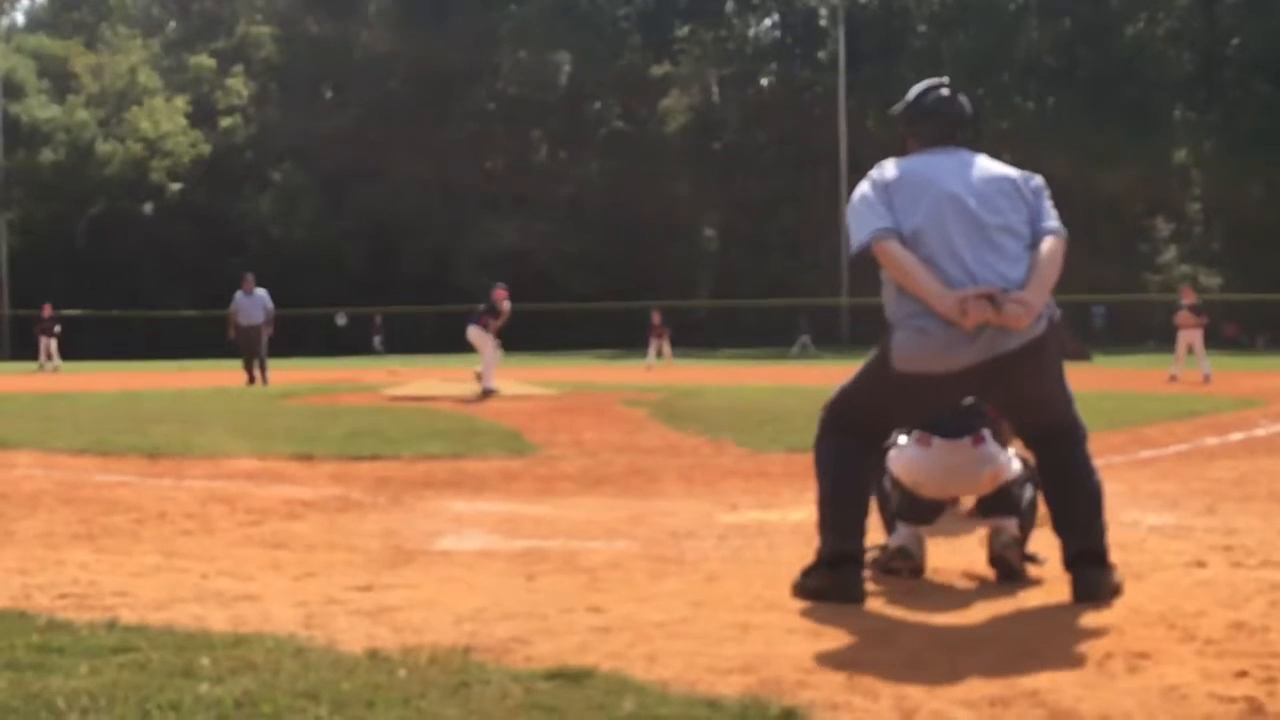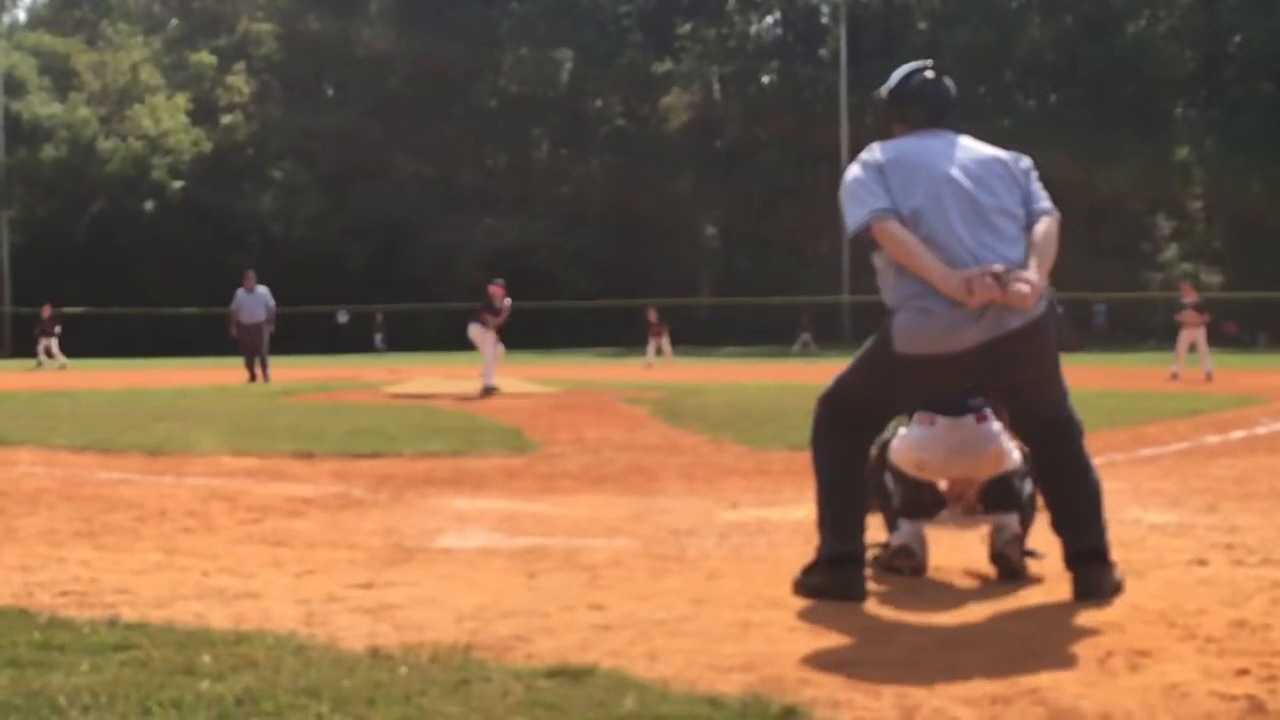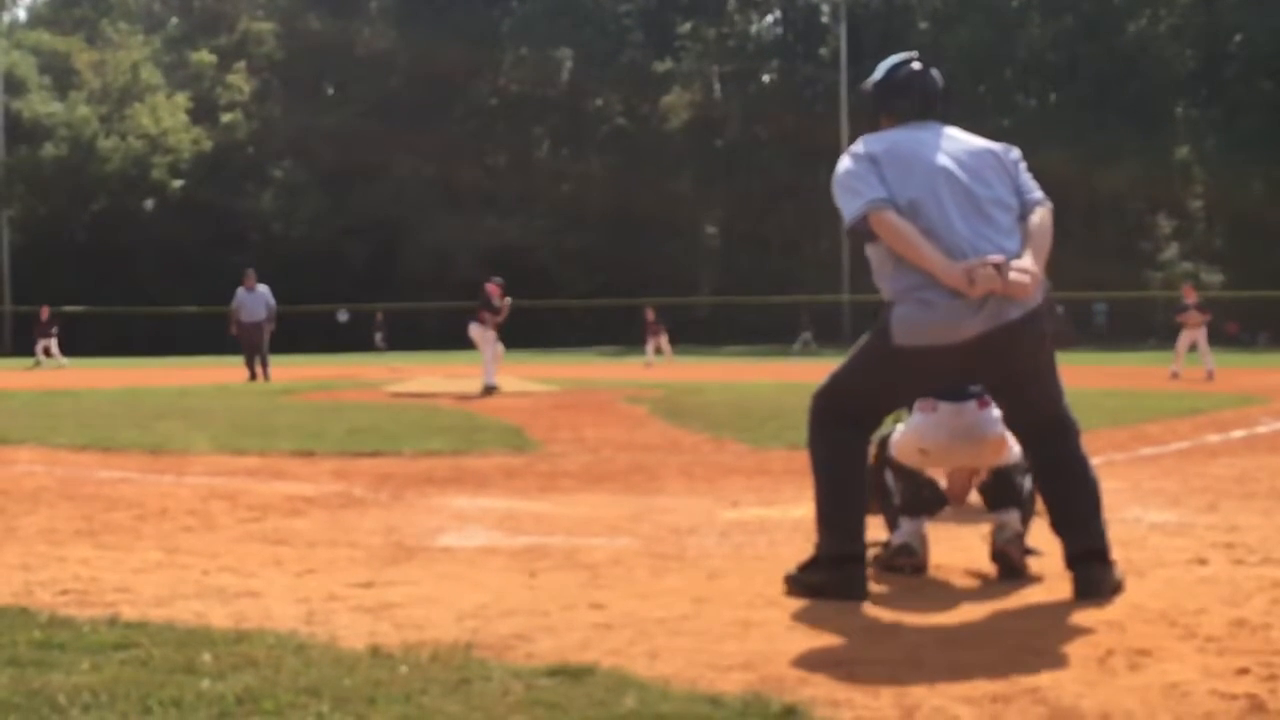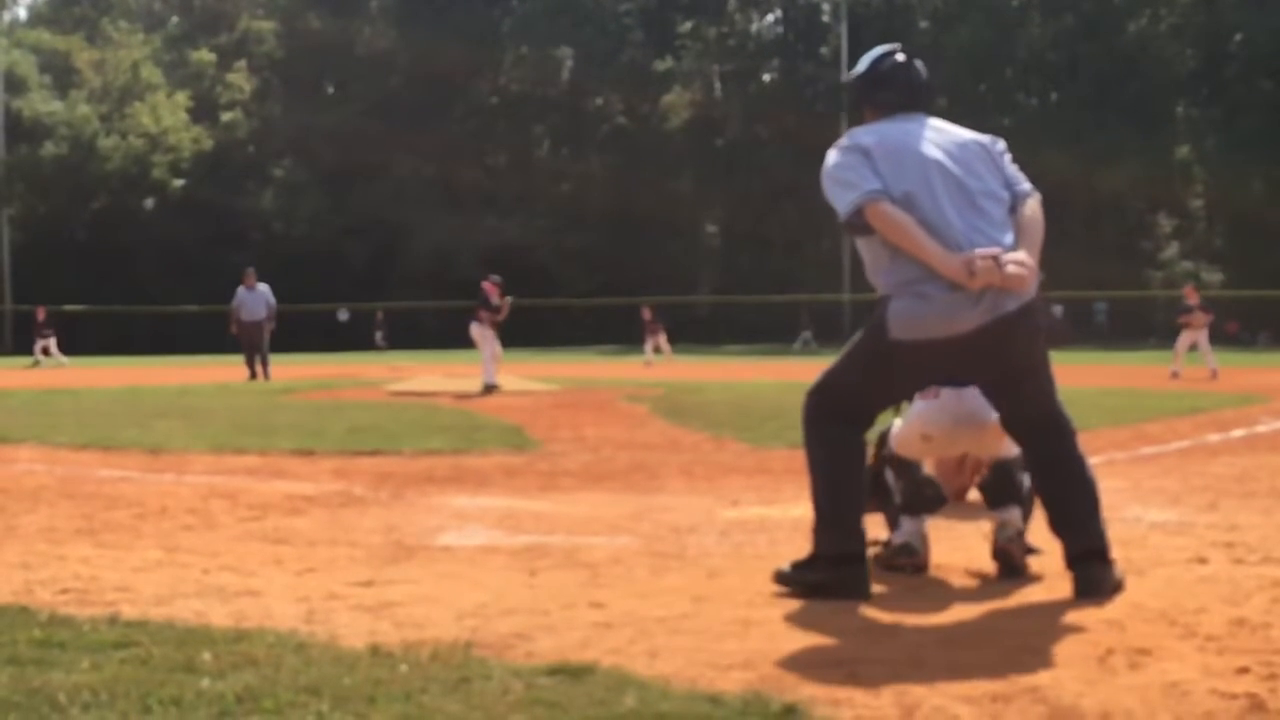
dt=0.4s
person 1, frame 1
left shoulder: (882, 180)
right shoulder: (1018, 178)
left elbow: (886, 246)
right elbow: (1052, 238)
left wrist: (947, 304)
right wrist: (1032, 299)
left hip: (925, 350)
right hip: (1021, 343)
left knee: (845, 428)
right knee: (1059, 438)
left ankle: (838, 568)
right ankle: (1091, 569)
person 1, frame 2
left shoulder: (872, 163)
right shoulder: (1006, 159)
left elbow: (884, 227)
right elbow: (1046, 217)
left wrist: (950, 284)
right wrist: (1032, 276)
left hip: (924, 332)
right hip: (1018, 325)
left knee: (840, 419)
right knee: (1054, 434)
left ankle: (839, 566)
right ankle: (1092, 567)
person 1, frame 3
left shoulder: (863, 155)
right shoulder: (993, 149)
left elbow: (882, 218)
right elbow: (1039, 208)
left wrist: (952, 274)
right wrist: (1029, 264)
left hip: (923, 325)
right hip: (1015, 316)
left knee: (836, 414)
right knee: (1049, 431)
left ankle: (840, 564)
right ankle: (1093, 564)
person 1, frame 4
left shoulder: (850, 151)
right shoulder: (979, 140)
left elbow: (878, 211)
right elbow: (1028, 199)
left wrist: (950, 267)
right wrist: (1024, 257)
left hip: (918, 320)
right hip: (1008, 310)
left knee: (830, 411)
right knee: (1044, 428)
left ankle: (838, 563)
right ankle: (1092, 563)
